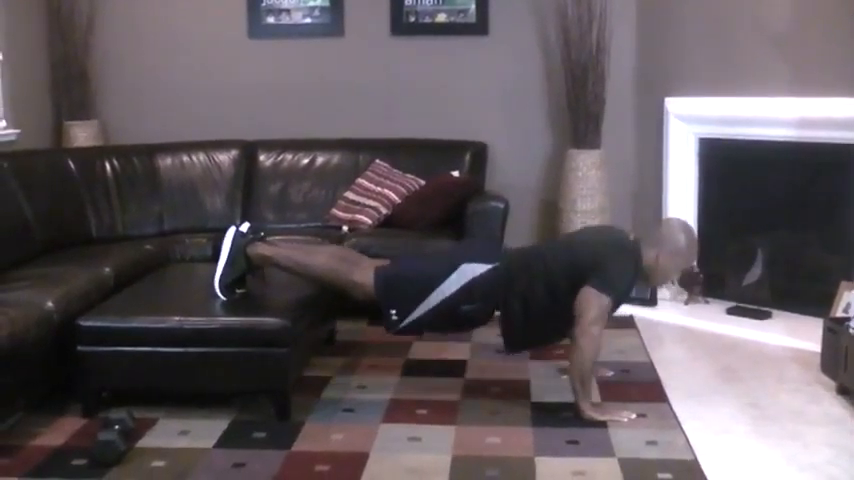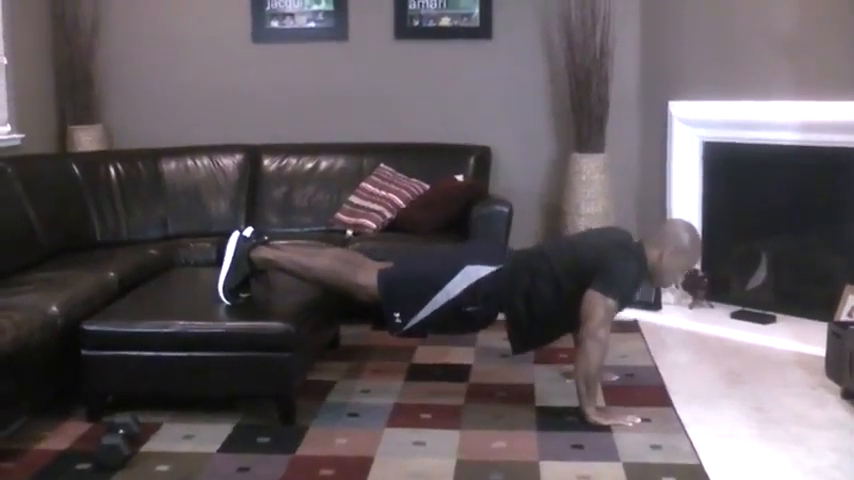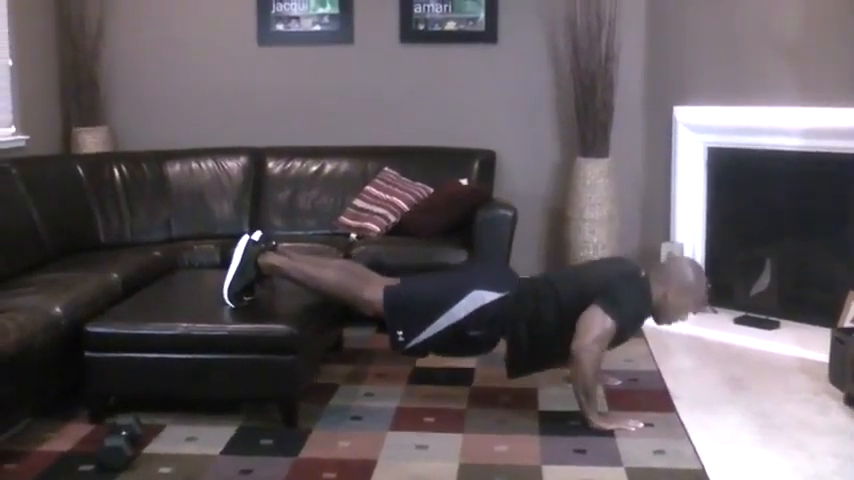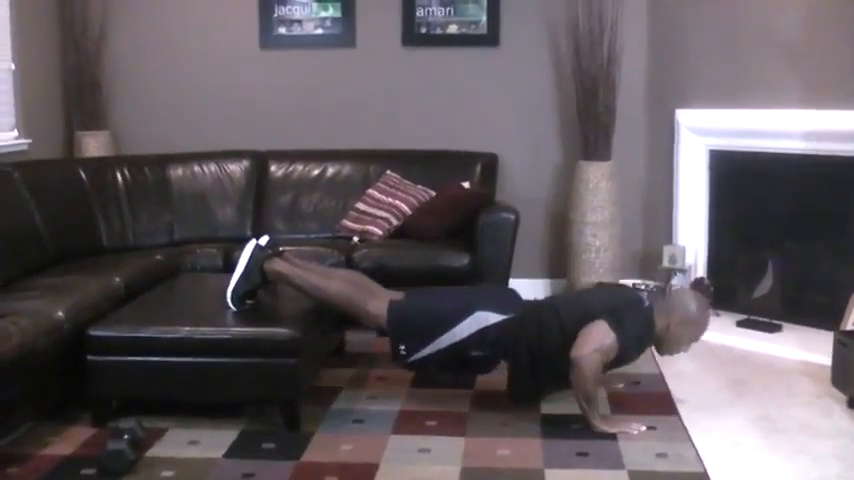
dt=0.2s
person 1, frame 1
left shoulder: (617, 244)
right shoulder: (622, 264)
right elbow: (587, 330)
left wrist: (582, 367)
right wrist: (586, 404)
left hip: (485, 269)
right hip: (478, 282)
left knee: (367, 268)
right knee: (363, 281)
left ankle: (254, 245)
right ankle: (251, 251)
person 1, frame 2
left shoulder: (623, 246)
right shoulder: (628, 266)
right elbow: (593, 332)
left wrist: (585, 366)
right wrist: (592, 408)
left hip: (491, 271)
right hip: (484, 283)
left knee: (370, 270)
right knee: (366, 283)
left ankle: (259, 246)
right ankle: (256, 254)
person 1, frame 3
left shoulder: (627, 276)
right shoulder: (632, 299)
right elbow: (584, 346)
left wrist: (592, 374)
right wrist: (595, 414)
left hip: (497, 294)
right hip: (489, 307)
left knee: (378, 287)
right knee: (372, 298)
left ankle: (268, 251)
right ankle: (262, 260)
person 1, frame 4
left shoulder: (630, 302)
right shoulder: (635, 326)
right elbow: (583, 356)
left wrist: (596, 374)
right wrist: (597, 417)
left hip: (500, 313)
right hip: (492, 328)
left knee: (382, 300)
right knee: (376, 311)
left ankle: (273, 257)
right ankle: (268, 266)
